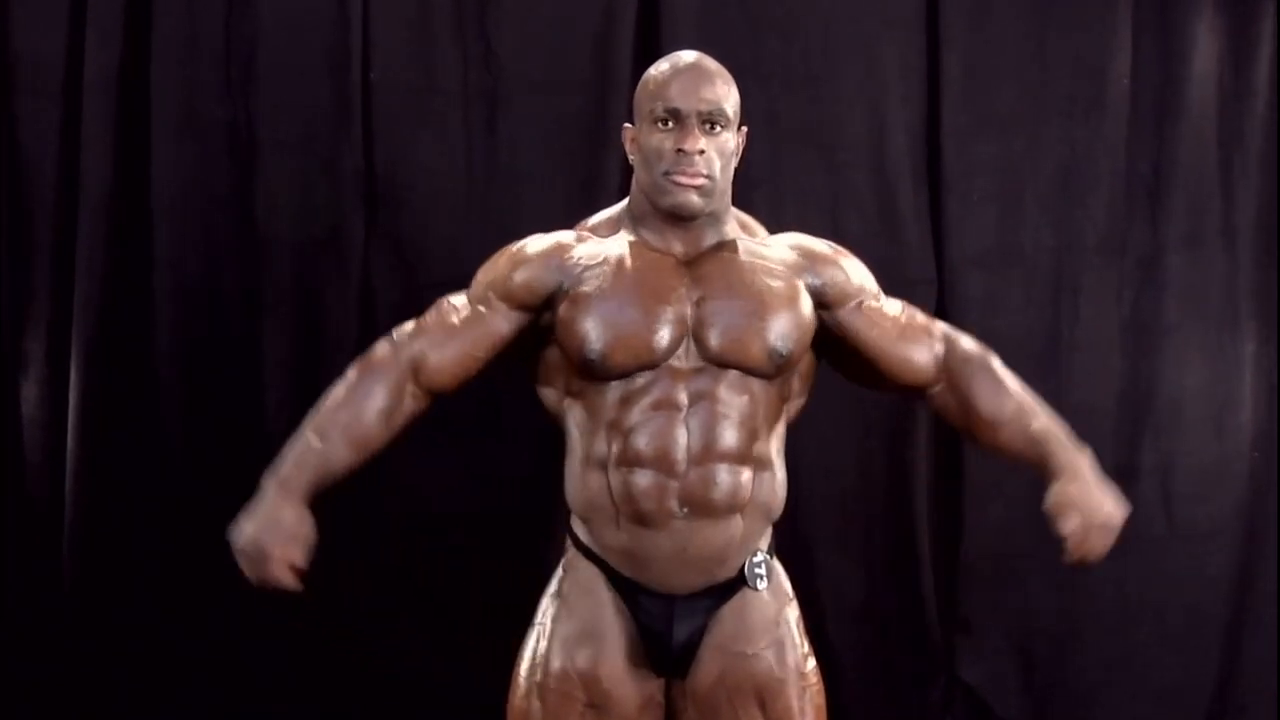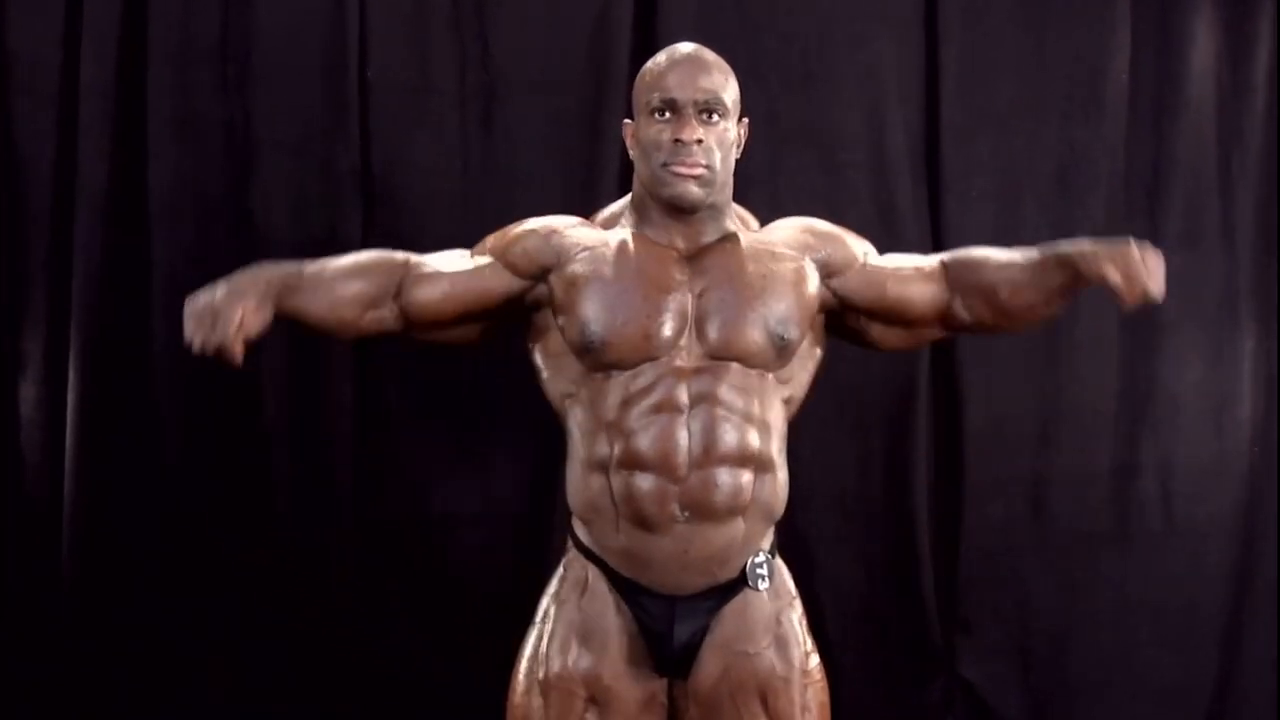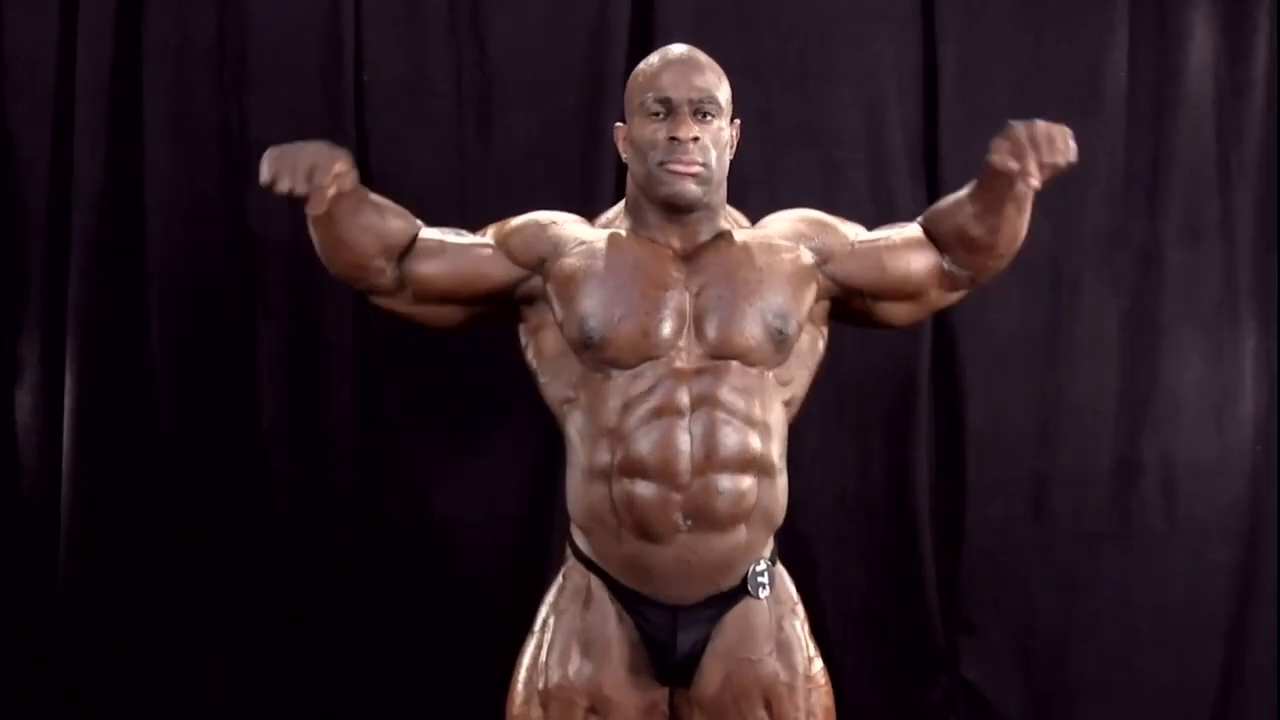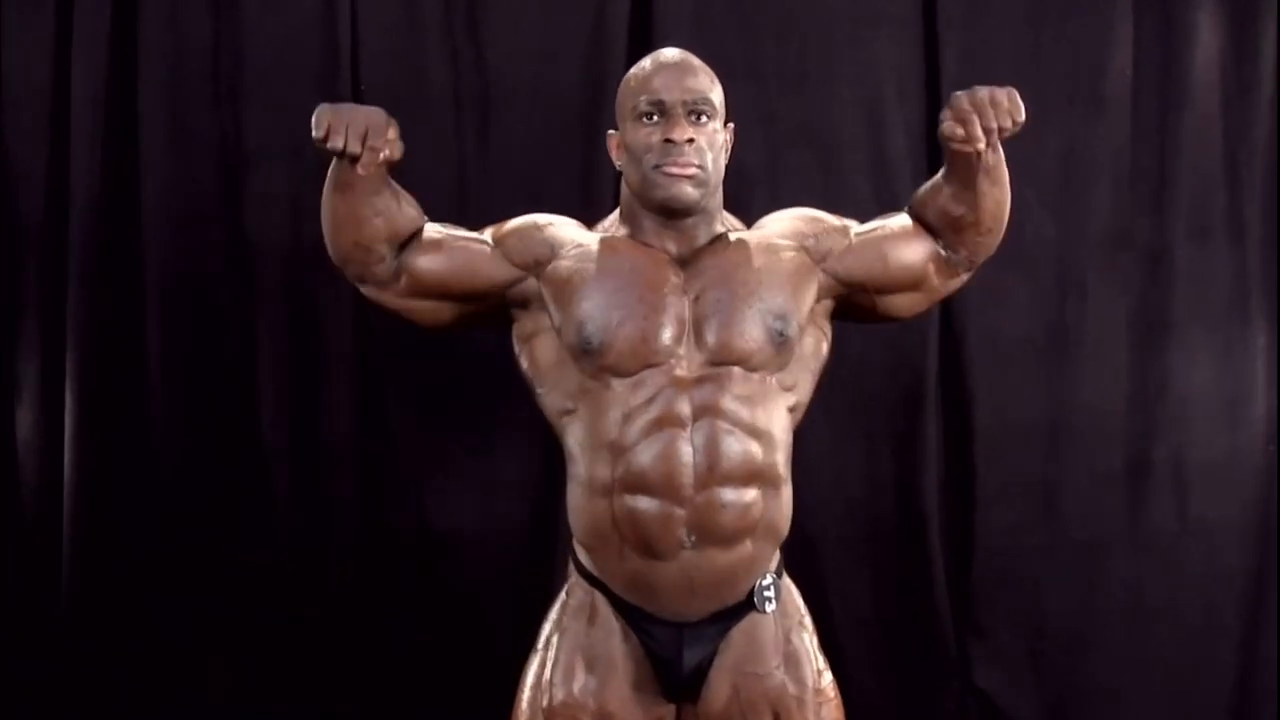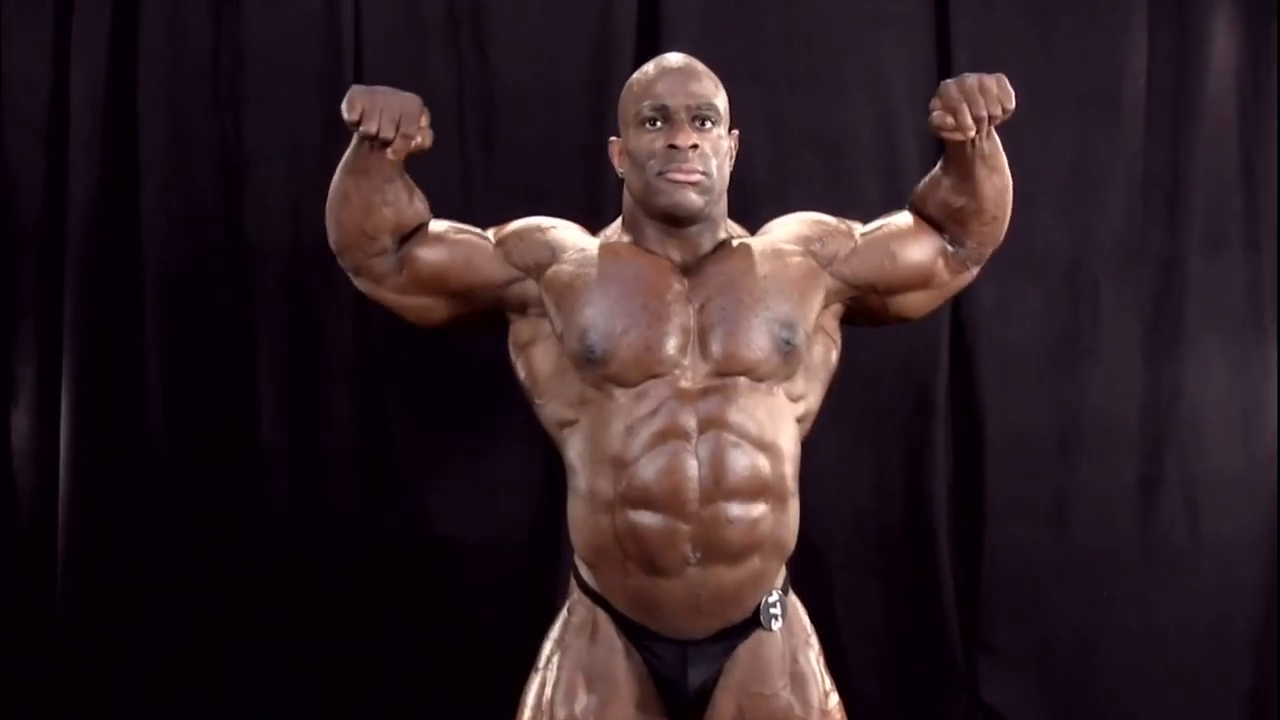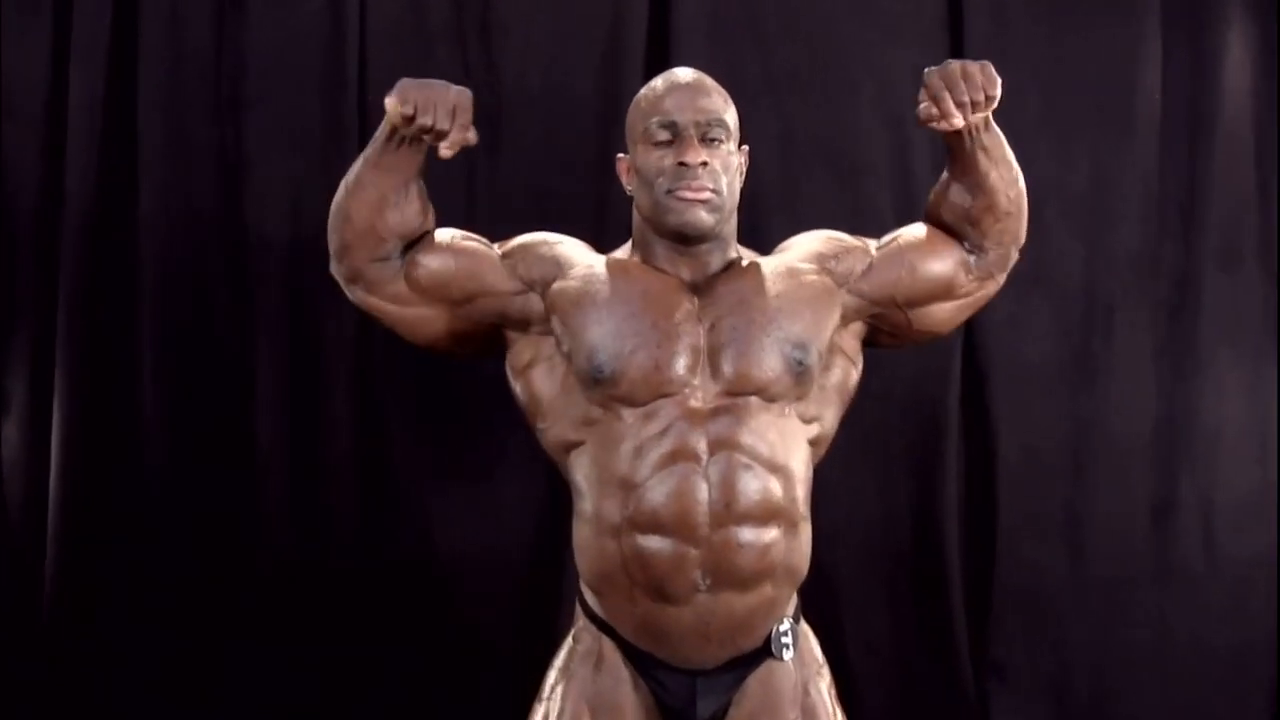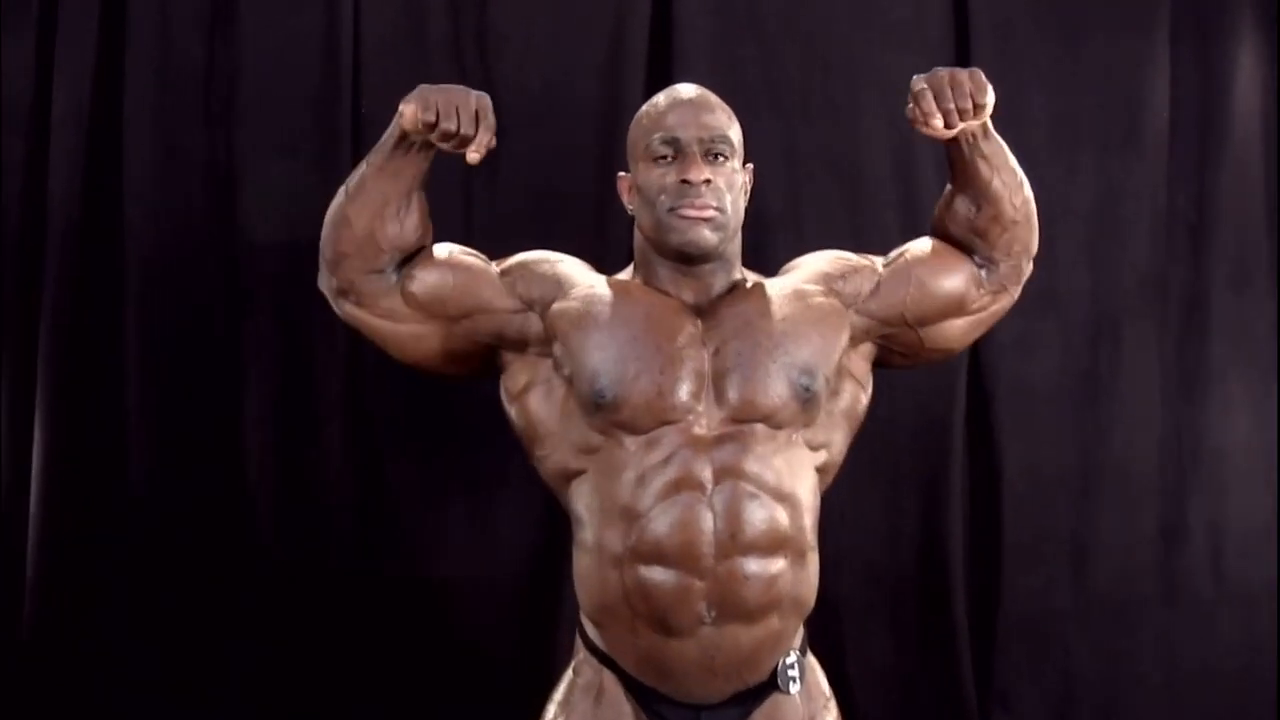
dt=0.2s
person 1, frame 1
left shoulder: (802, 272)
right shoulder: (558, 268)
left elbow: (944, 362)
right elbow: (407, 367)
left wrist: (1063, 458)
right wrist: (289, 485)
left hip: (745, 603)
right hip: (598, 599)
person 1, frame 2
left shoulder: (806, 260)
right shoulder: (557, 256)
left elbow: (961, 288)
right elbow: (393, 288)
left wrist: (1075, 260)
right wrist: (269, 286)
left hip: (749, 604)
right hip: (600, 601)
person 1, frame 3
left shoulder: (801, 256)
right shoulder: (554, 256)
left elbow: (958, 254)
right elbow: (386, 261)
left wrist: (1008, 174)
right wrist: (333, 189)
left hip: (750, 612)
right hip: (599, 610)
person 1, frame 4
left shoulder: (803, 256)
right shoulder: (549, 261)
left elbow: (953, 242)
right elbow: (381, 258)
left wrist: (976, 150)
right wrist: (355, 162)
left hip: (756, 627)
right hip: (604, 625)
person 1, frame 5
left shoulder: (808, 264)
right shoulder: (549, 268)
left elbow: (961, 238)
right elbow: (375, 252)
left wrist: (973, 138)
right wrist: (372, 141)
left hip: (761, 642)
right hip: (607, 643)
person 1, frame 6
left shoulder: (822, 286)
right shoulder: (554, 288)
left elbow: (984, 250)
right elbow: (370, 264)
left wrist: (973, 127)
right wrist: (402, 135)
person 1, frame 7
left shoulder: (832, 308)
right shoulder: (553, 310)
left elbow: (995, 264)
right elbow: (361, 277)
left wrist: (971, 136)
right wrist: (410, 139)
